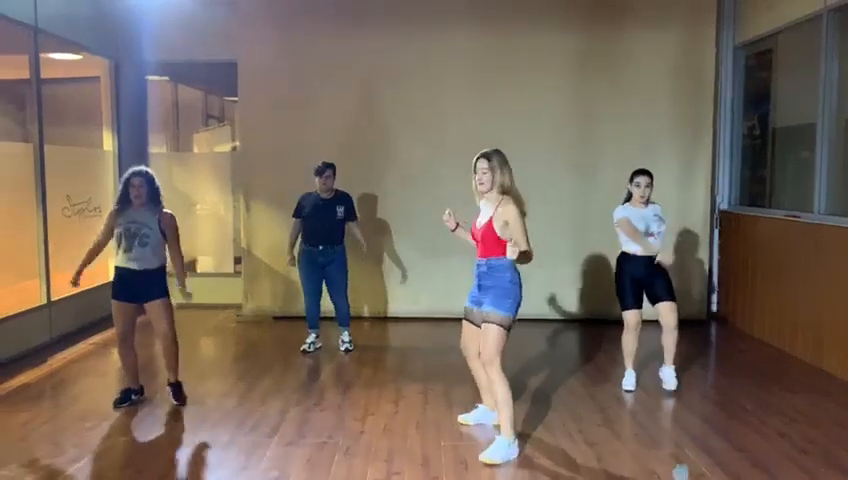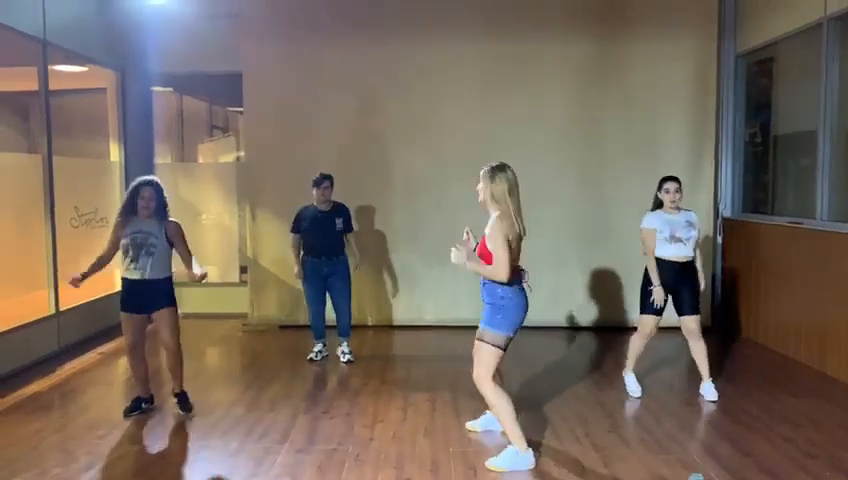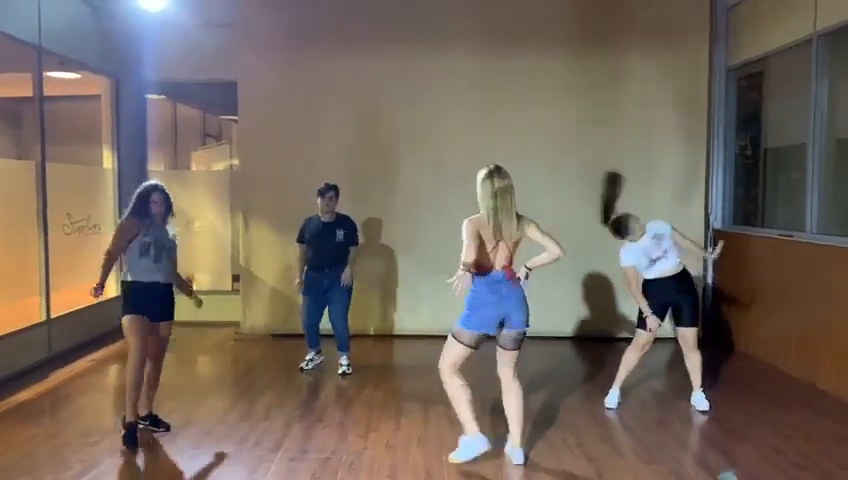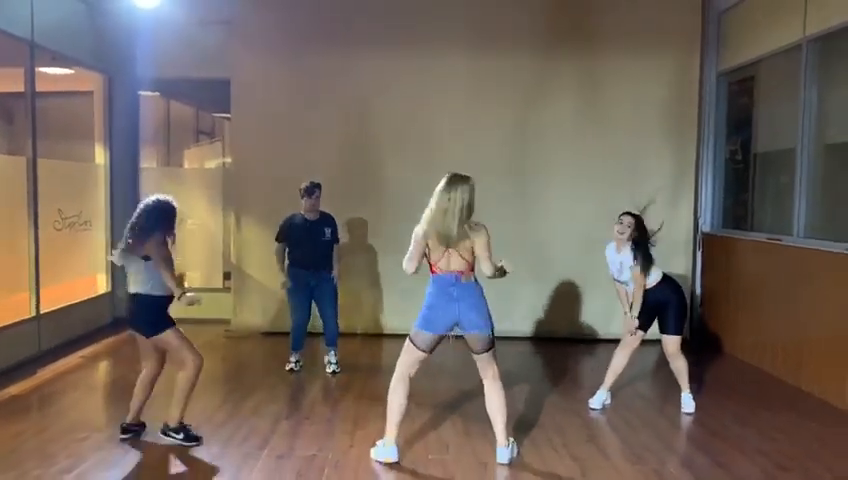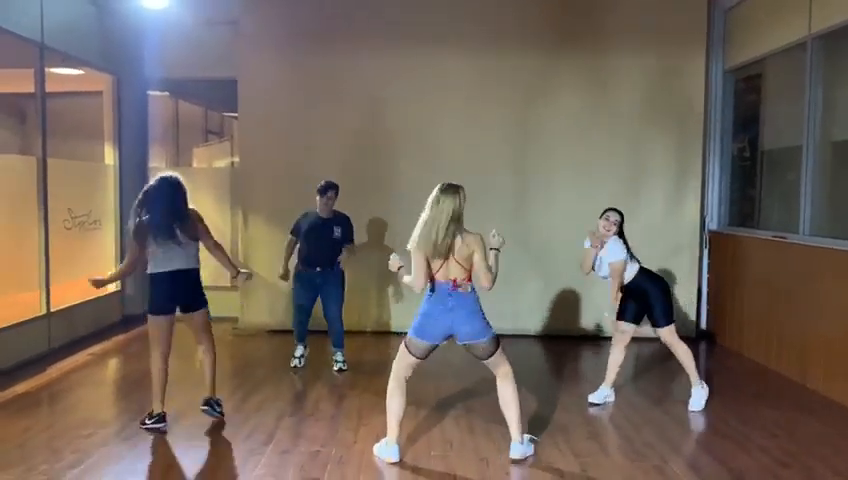
dt=0.5s
person 1, frame 1
left shoulder: (509, 207)
right shoulder: (483, 206)
left elbow: (527, 255)
left wrist: (517, 252)
right wrist: (456, 228)
left hip: (502, 285)
right hip: (482, 284)
left knee: (490, 359)
right knee: (470, 350)
left ankle: (508, 440)
right ankle: (489, 408)
person 1, frame 2
left shoulder: (499, 222)
right shoulder: (502, 219)
left elbow: (503, 273)
left wrist: (466, 261)
right wrist: (473, 250)
left hip: (505, 302)
right hip: (501, 301)
left knee: (482, 376)
right knee: (481, 361)
left ankle: (521, 451)
right ankle: (496, 416)
person 1, frame 3
left shoulder: (473, 223)
right shoulder: (521, 223)
left elbow: (469, 258)
right elbow: (555, 250)
left wrist: (464, 273)
left hip: (483, 299)
right hip: (513, 298)
left knee: (447, 366)
right knee: (508, 374)
left ankle: (473, 435)
right ankle: (516, 446)
person 1, frame 4
left shoulder: (426, 227)
right shoulder: (477, 230)
left elbow: (409, 267)
right elbow: (489, 271)
right wrist: (500, 270)
left hip: (439, 301)
right hip: (471, 299)
left knee: (403, 372)
right knee: (490, 374)
left ankle: (388, 446)
right ankle: (504, 446)
person 1, frame 5
left shoulder: (421, 238)
right shoulder: (472, 240)
left elbow: (418, 285)
right elbow: (486, 283)
left wrist: (400, 270)
right wrist: (494, 250)
left hip: (434, 313)
right hip: (468, 313)
left knee: (399, 374)
right knee: (504, 373)
left ankle: (390, 446)
right ankle: (518, 443)
person 2, frame 1
left shoulder: (164, 218)
right shoulder: (117, 215)
left elbow: (175, 253)
right elbow: (99, 245)
left wrist: (182, 285)
right wrist: (79, 270)
left hip: (152, 280)
right hip: (123, 279)
left knee: (167, 334)
right knee: (123, 337)
left ankle: (174, 382)
right ankle: (134, 388)
person 2, frame 2
left shoulder: (169, 226)
right shoulder: (123, 225)
left elbow: (187, 256)
right elbow: (106, 256)
left wrist: (195, 270)
right wrist: (84, 275)
left hip: (159, 290)
right hip: (131, 290)
left knee: (172, 345)
right knee: (133, 347)
left ankle: (179, 391)
right ankle: (144, 396)
person 2, frame 3
left shoulder: (167, 233)
right shoulder: (132, 224)
right elbow: (112, 253)
left wrist: (189, 293)
right wrist: (102, 281)
left hip: (163, 296)
right hip: (137, 292)
left knee: (156, 356)
right knee: (138, 355)
left ankle: (146, 413)
right ankle: (130, 420)
person 2, frame 4
left shoulder: (134, 239)
right shoulder: (155, 238)
right elbow: (163, 267)
right wrist: (181, 293)
left hip: (140, 306)
right hip: (149, 307)
left knee: (152, 364)
right knee: (192, 362)
left ankle: (131, 422)
right ankle: (173, 425)
person 2, frame 5
left shoulder: (143, 226)
right shoulder: (191, 218)
left elbow: (130, 265)
right elbow: (214, 247)
left wrist: (105, 281)
right wrist: (236, 272)
left hip: (160, 287)
right hip: (189, 283)
left knee: (159, 351)
right knee: (206, 342)
left ankle: (158, 413)
right ankle: (211, 399)
person 3, frame 1
left shoulder: (656, 209)
right shoulder: (622, 212)
right elbow: (634, 236)
right wrist: (658, 252)
left hip: (655, 267)
right hip: (630, 267)
left knee: (670, 321)
right knee: (632, 325)
left ankle: (668, 369)
right ankle: (629, 371)
person 3, frame 2
left shoulder: (691, 217)
right shoulder: (651, 219)
left elbow: (696, 249)
right elbow: (649, 254)
left wrist: (700, 276)
right wrist: (656, 285)
left hip: (686, 275)
right hip: (658, 275)
left knee: (693, 331)
right knee: (646, 329)
left ankle: (706, 382)
right ankle: (629, 373)
person 3, frame 3
left shoulder: (658, 227)
right shoulder: (627, 253)
left elbow: (684, 243)
right elbow: (634, 286)
left wrist: (707, 254)
right wrist: (647, 313)
left hip: (682, 285)
right hip: (656, 293)
left knee: (689, 344)
right knee: (640, 343)
left ankle: (697, 393)
right ankle: (615, 389)
person 3, frame 4
left shoulder: (635, 254)
right shoulder: (610, 250)
left elbow: (638, 288)
right elbow: (620, 284)
left wrist: (634, 317)
right wrist: (627, 312)
left hip: (668, 296)
right hip: (643, 300)
left knee: (672, 351)
right knee: (625, 344)
left ankle: (686, 395)
right ankle: (603, 392)
person 3, frame 5
left shoulder: (615, 247)
right shoulder: (593, 240)
left elbow: (615, 285)
right elbow: (585, 270)
right wrist: (593, 247)
left hip: (651, 288)
right hip: (632, 293)
left knee: (669, 339)
right knee: (619, 339)
left ankle: (698, 386)
right ankle: (606, 389)
person 4, frame 1
left shoulder: (344, 199)
right shoulder: (305, 200)
left elbow: (352, 223)
right elbow: (296, 225)
left wrist: (362, 241)
right wrist: (290, 251)
left hip: (335, 254)
right hip: (309, 254)
left knee: (339, 296)
right knee: (311, 298)
left ankle: (345, 335)
right ankle: (313, 336)
person 4, frame 2
left shoulder: (341, 210)
right shoulder: (304, 213)
left elbow: (348, 234)
right elbow: (296, 239)
left wrist: (356, 254)
right wrist: (297, 264)
left hip: (337, 264)
right hip: (312, 266)
left knee: (343, 306)
right knee: (315, 308)
left ankle: (344, 345)
right ankle: (320, 345)
person 4, frame 3
left shoulder: (346, 223)
right shoulder: (309, 223)
left elbow: (353, 249)
right elbow: (302, 251)
left wrist: (348, 269)
right wrist: (299, 275)
left hip: (338, 277)
right hip: (313, 277)
left knee: (339, 320)
right knee: (309, 320)
left ankle: (344, 358)
right ankle: (314, 353)
person 4, frame 4
left shoulder: (328, 221)
right shoulder: (290, 222)
left elbow: (334, 247)
right elbow: (280, 249)
left wrist: (336, 267)
right wrist: (284, 274)
left hip: (324, 276)
right hip: (298, 276)
left knee: (330, 316)
right knee: (299, 319)
left ankle: (332, 355)
right ankle: (295, 356)
person 4, frame 5
left shoulder: (343, 220)
right shoulder: (305, 218)
left elbow: (350, 245)
right elbow: (292, 242)
left wrist: (347, 252)
right wrist: (285, 265)
left hip: (332, 274)
right hip: (305, 273)
left knee: (334, 316)
right knee: (300, 314)
left ankle: (338, 355)
right ankle: (300, 348)
